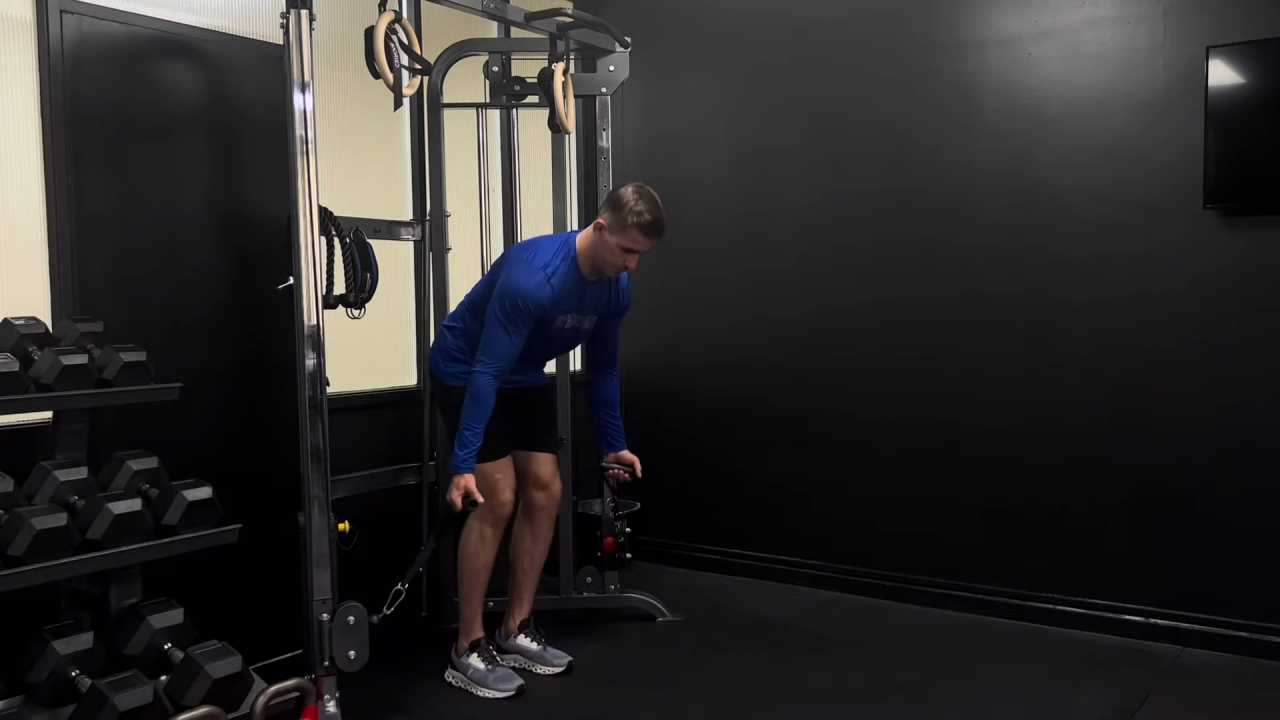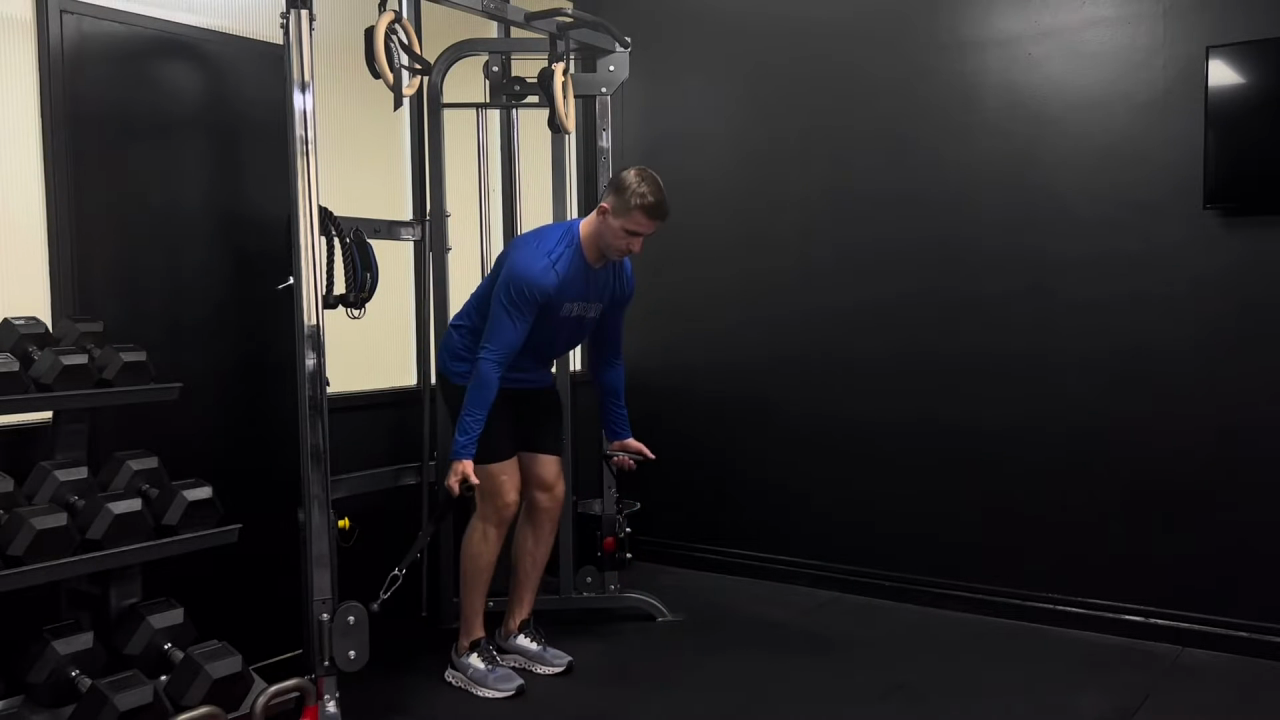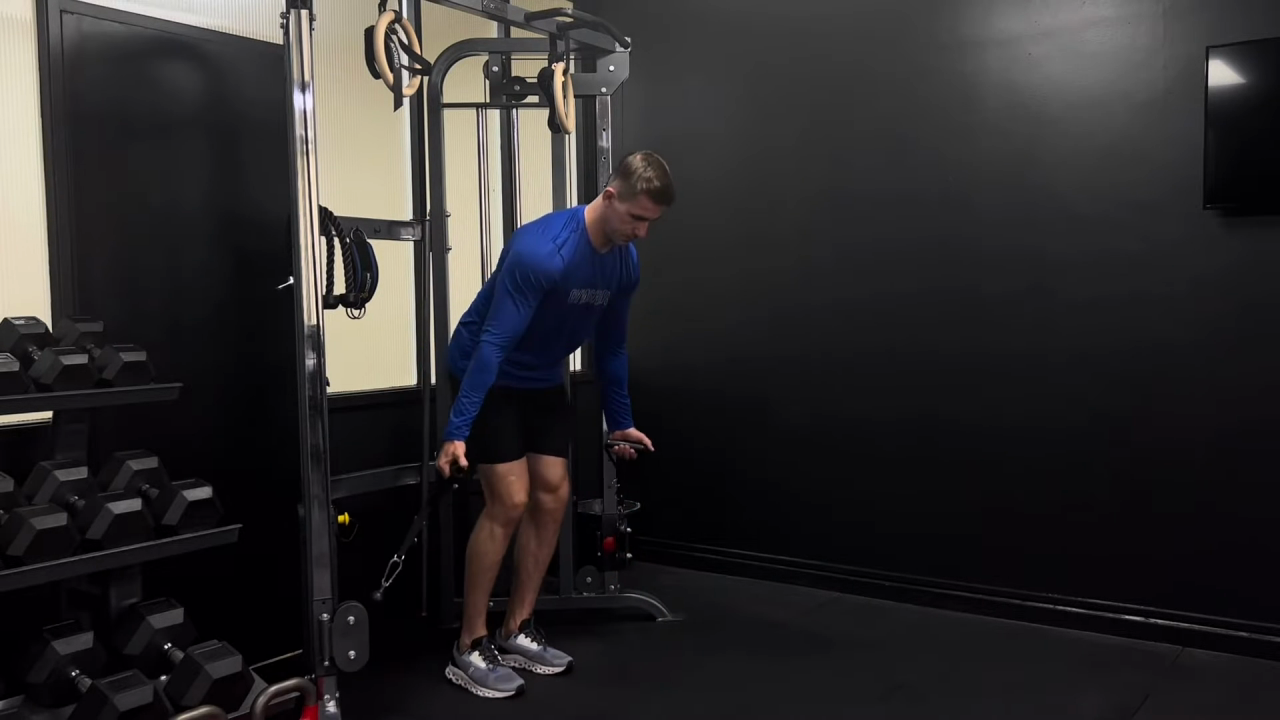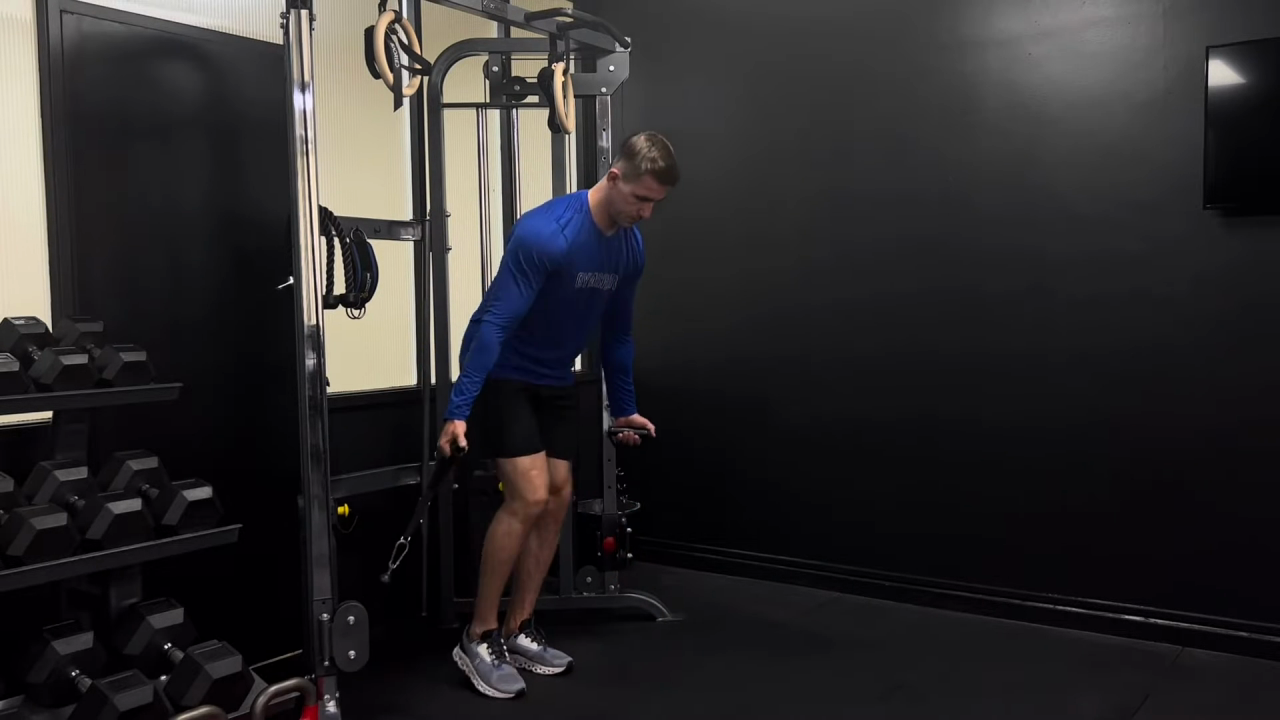
dt=0.1s
person 1, frame 1
left shoulder: (614, 288)
right shoulder: (532, 277)
left elbow: (603, 367)
right elbow: (486, 373)
left wrist: (614, 444)
right wrist: (465, 465)
left hip: (526, 379)
right hip: (464, 374)
left knee: (545, 492)
right knee: (497, 500)
left ankle: (515, 632)
right ankle: (467, 650)
person 1, frame 2
left shoulder: (618, 275)
right shoulder: (537, 265)
left elbow: (607, 357)
right elbow: (491, 360)
left wrist: (619, 432)
right wrist: (463, 450)
left hip: (532, 380)
right hip: (473, 373)
left knee: (548, 494)
right knee: (501, 501)
left ankle: (515, 632)
right ankle: (468, 649)
person 1, frame 3
left shoulder: (624, 263)
right shoulder: (541, 251)
left elbow: (610, 345)
right elbow: (492, 342)
left wrist: (621, 422)
right wrist: (458, 432)
left hip: (543, 381)
right hip: (490, 376)
left knee: (552, 497)
right knee: (511, 503)
left ankle: (517, 631)
right ankle: (470, 645)
person 1, frame 4
left shoulder: (630, 248)
right shoulder: (546, 234)
left elbow: (617, 333)
right elbow: (494, 324)
left wrist: (625, 408)
right wrist: (459, 411)
left hip: (553, 380)
right hip: (501, 374)
left knee: (557, 498)
right knee: (529, 497)
left ankle: (517, 630)
right ankle: (478, 636)
